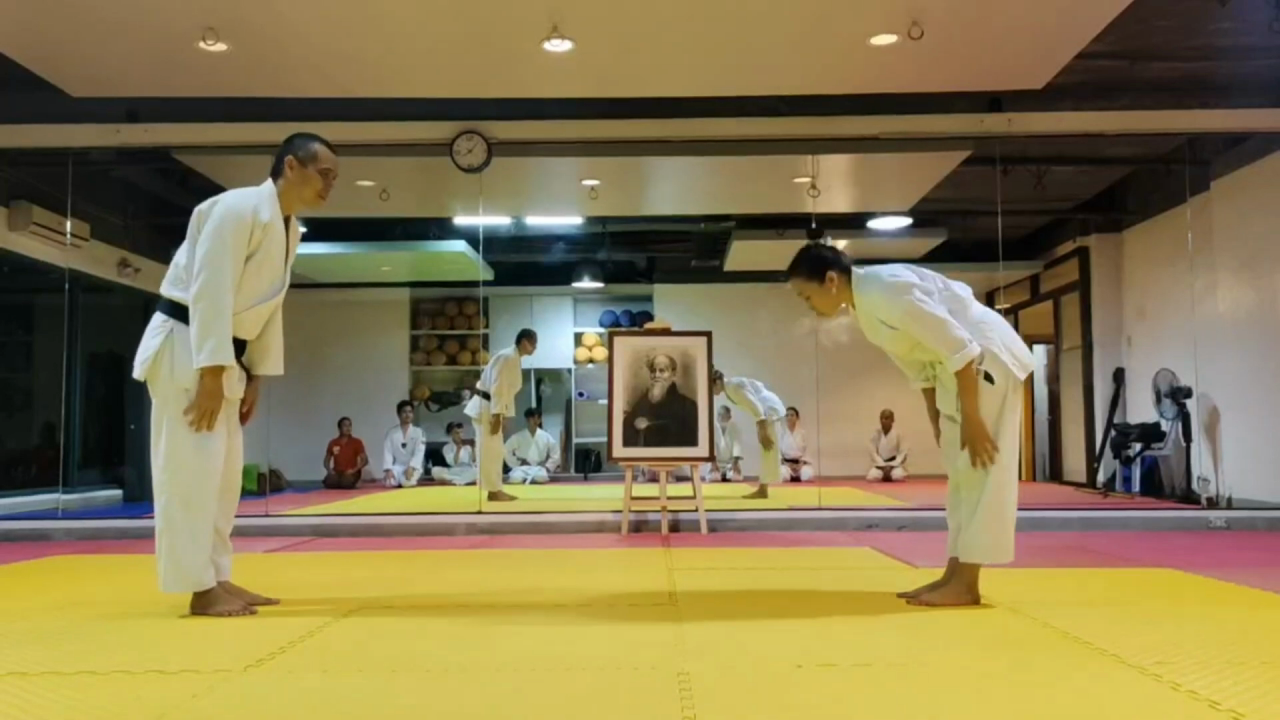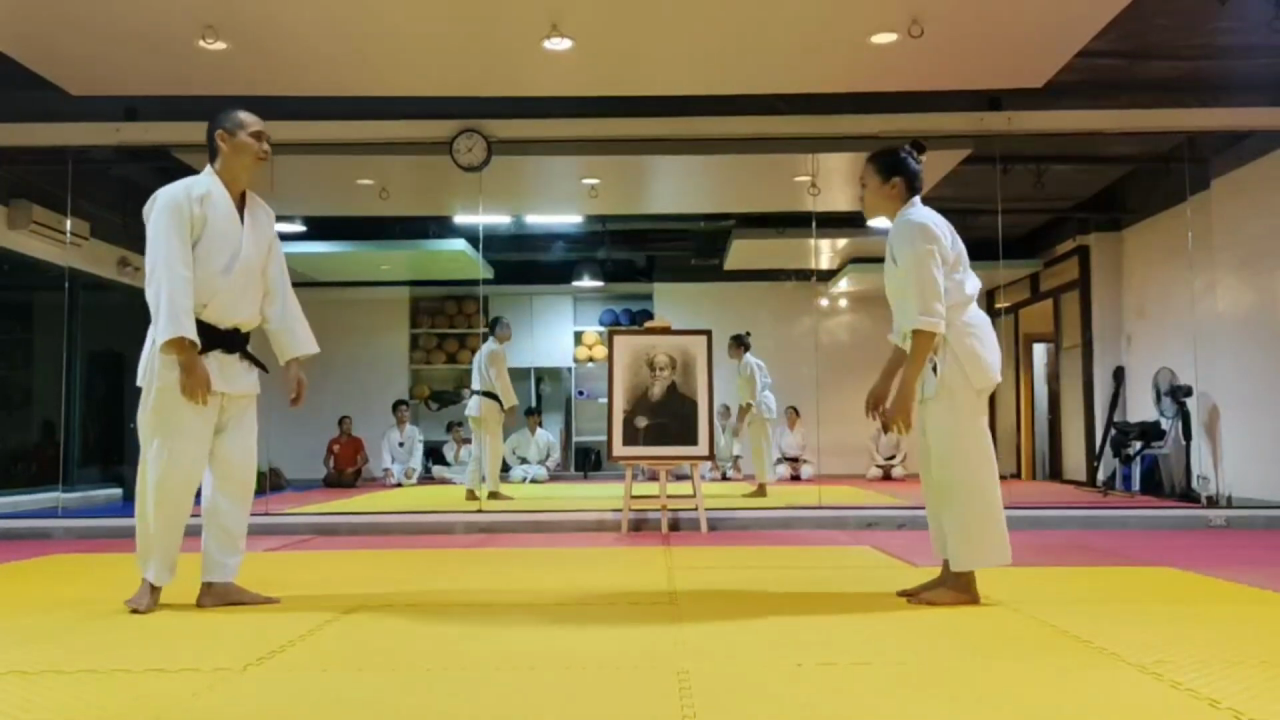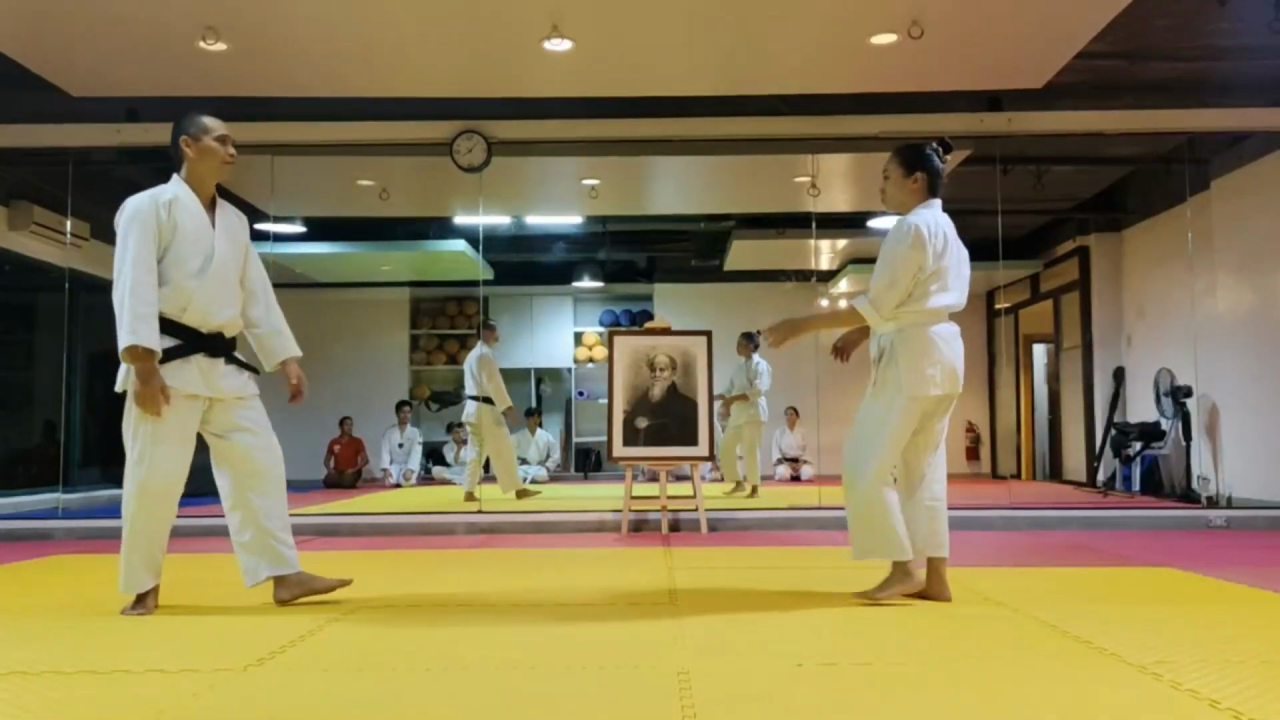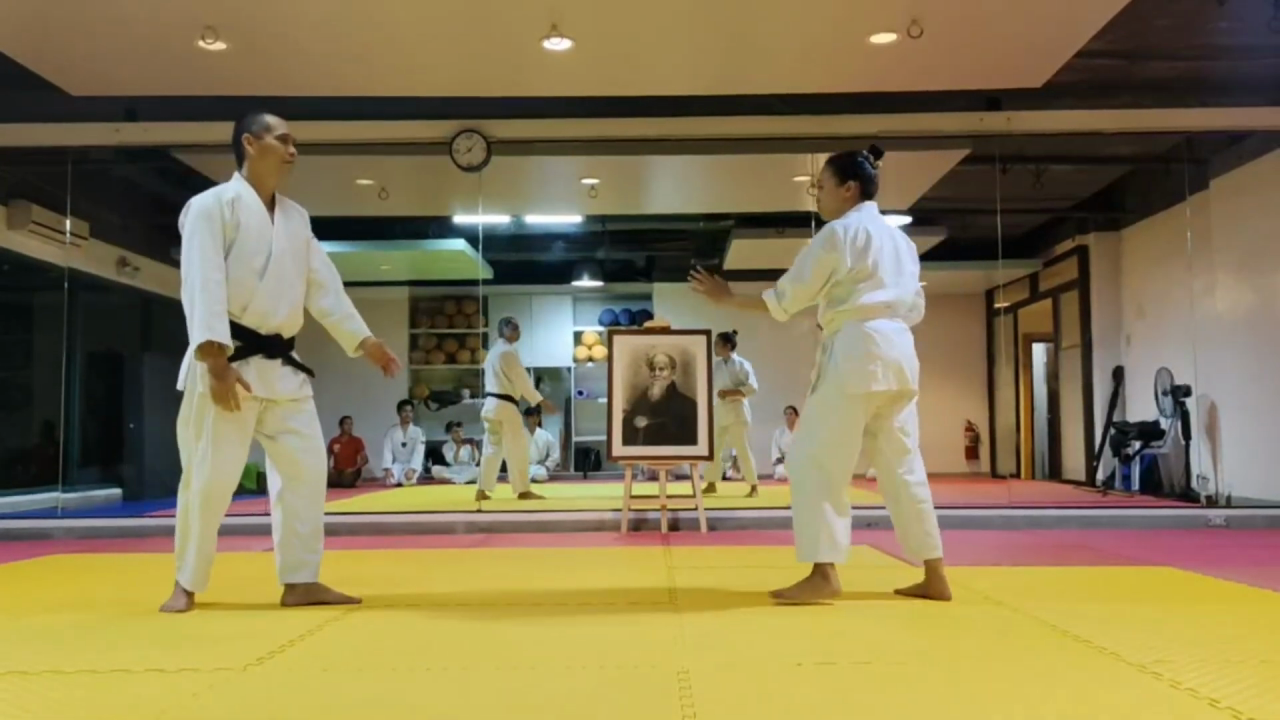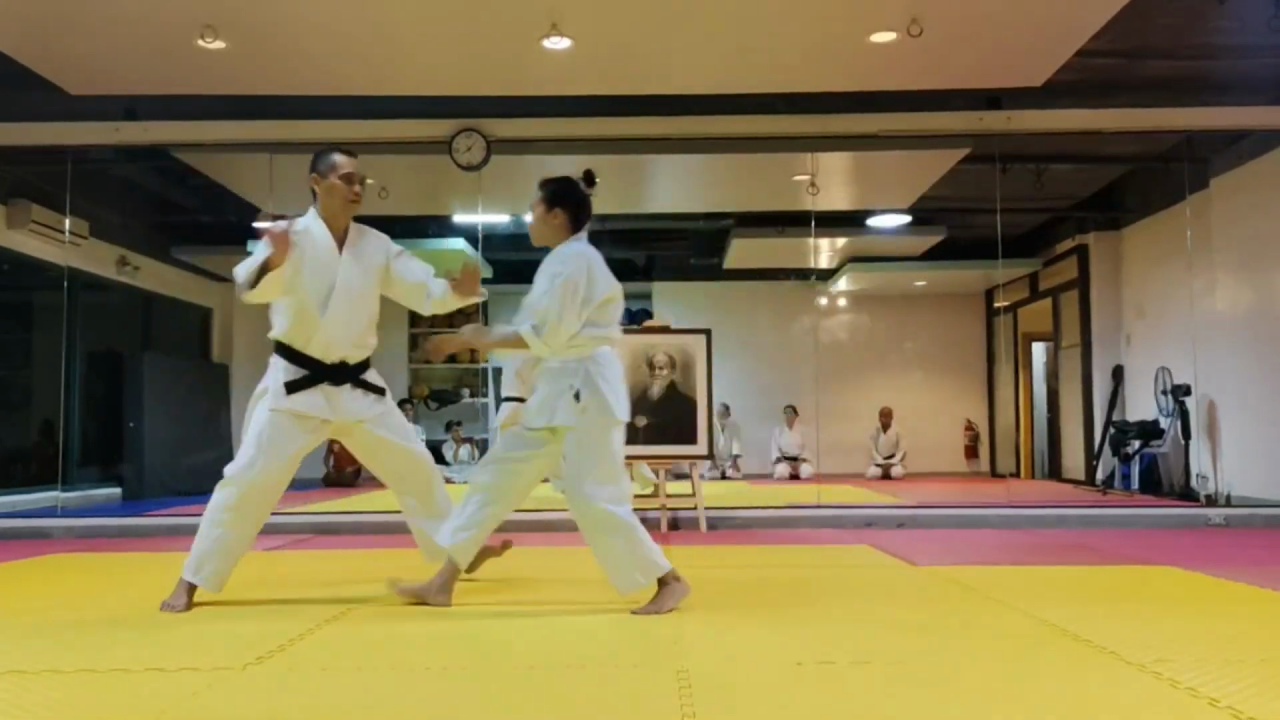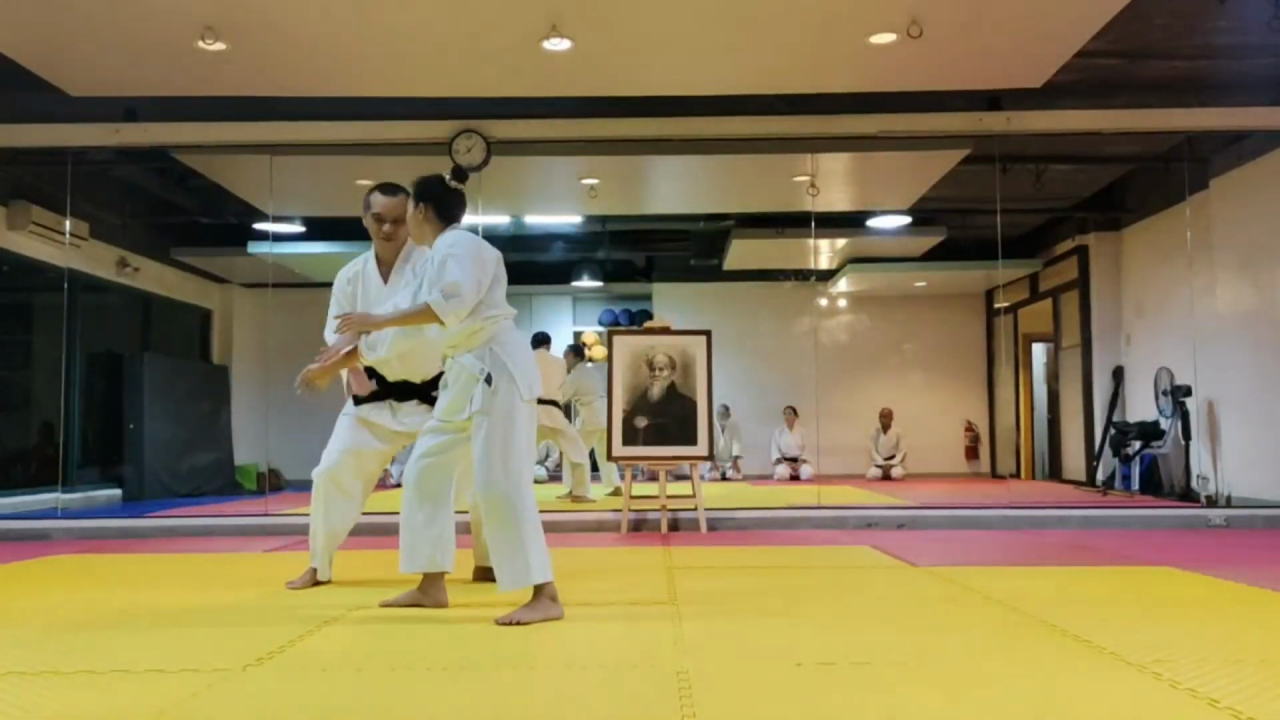
dt=0.7s
person 1, frame 1
left shoulder: (289, 229)
right shoulder: (237, 210)
right elbow: (210, 295)
left wrist: (255, 376)
right wrist: (212, 377)
left hip: (222, 354)
right hip: (185, 346)
left knee: (223, 470)
right knee: (191, 467)
left ankle: (216, 578)
right ankle: (201, 589)
person 1, frame 2
left shoulder: (261, 214)
right shoulder: (179, 198)
left elbow: (276, 290)
right elbow: (169, 280)
left wrist: (294, 359)
right wrist: (186, 355)
left hip: (234, 357)
right hip: (183, 352)
left knee: (236, 469)
right knee: (173, 466)
left ankle: (218, 581)
right ankle: (152, 577)
person 1, frame 3
left shoulder: (233, 219)
right shoulder: (148, 207)
left elbow: (257, 294)
right elbow: (134, 289)
left wrist: (287, 358)
right wrist: (144, 363)
left hip: (225, 364)
right hip: (170, 361)
left knee: (259, 463)
right knee: (154, 475)
left ankle: (285, 575)
right ankle: (143, 587)
person 1, frame 4
left shoulder: (296, 217)
right shoulder: (212, 206)
left elbow: (323, 286)
right elbow: (203, 286)
left wrist: (365, 341)
right wrist: (217, 359)
left hip: (281, 364)
right hip: (229, 361)
left knee: (304, 466)
right knee: (210, 474)
left ankle: (300, 580)
right ankle: (187, 583)
person 1, frame 5
left shoulder: (377, 245)
right shoulder: (291, 237)
left elbow: (424, 288)
right elbow: (253, 285)
left wrist: (459, 290)
right wrist: (272, 262)
left hip: (357, 385)
right hip: (297, 381)
left knee: (413, 463)
right knee: (251, 476)
right ankle: (194, 579)
person 1, frame 6
right shoulder: (351, 276)
right elbow: (337, 337)
right wrist: (352, 371)
left hip: (433, 395)
right hip: (376, 397)
right knee: (334, 473)
right ankle: (319, 566)
person 2, frame 1
left shoulder: (886, 292)
right shoulder: (863, 304)
left elbow: (959, 347)
right elbow: (920, 365)
left wrist: (971, 421)
right wrist: (940, 424)
left hip: (988, 358)
right hip: (963, 367)
left knee: (983, 469)
right knee: (963, 472)
left ankle: (964, 583)
right ankle: (957, 575)
person 2, frame 2
left shoulder: (916, 226)
right shoulder: (904, 231)
left elbow: (928, 317)
right elbow: (909, 321)
left wrist: (906, 387)
right wrist: (885, 379)
left hip: (959, 354)
right hip: (941, 356)
left knee: (960, 467)
right knee: (939, 468)
left ankle: (964, 581)
right ankle: (951, 573)
person 2, frame 3
left shoulder: (913, 228)
right shoulder: (945, 230)
left elbow: (877, 302)
left wrist: (805, 324)
right wrist: (865, 332)
left hip: (913, 356)
right hip: (938, 353)
left knee: (866, 462)
right knee: (922, 467)
left ankle: (902, 566)
right ankle: (935, 576)
person 2, frame 4
left shoulder: (841, 232)
right shoulder: (898, 238)
left elbow: (787, 298)
right elbow: (913, 309)
left wrist: (727, 297)
left hip: (857, 352)
right hip: (898, 350)
left knee: (814, 459)
right knee: (902, 465)
left ankle: (822, 573)
right ankle: (934, 576)
person 2, frame 5
left shoulder: (577, 261)
right shoulder: (559, 263)
left elbow: (545, 334)
right elbow: (537, 328)
left wrist: (482, 338)
right wrist: (466, 341)
left hip: (589, 387)
right hip: (556, 390)
left knee: (594, 494)
right knee: (499, 472)
left ankle: (668, 581)
right ankle: (443, 581)
person 2, frame 6
left shoulder: (460, 246)
right shoulder: (439, 259)
left elbow: (452, 305)
right elbow: (402, 330)
left wrist: (379, 320)
right wrist: (337, 361)
left hip: (497, 368)
right hip: (468, 376)
left knee: (501, 482)
right knee: (426, 470)
left ankle: (545, 596)
right ankle: (431, 586)
